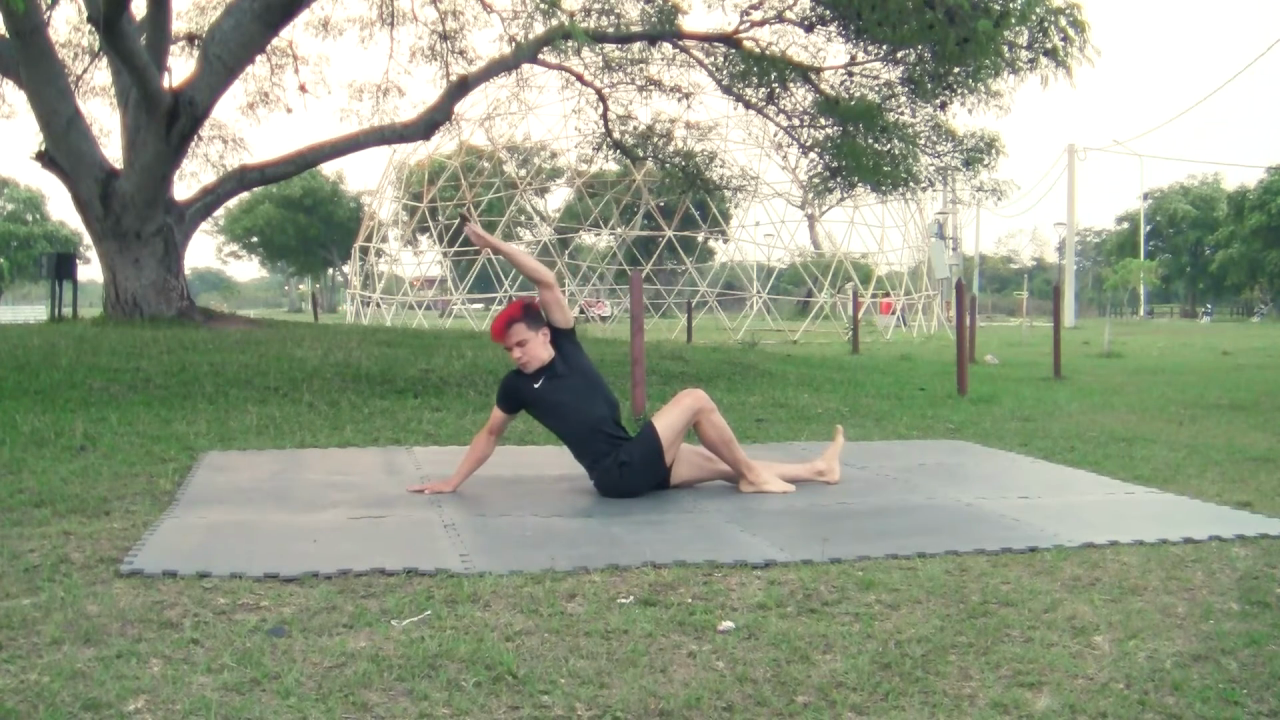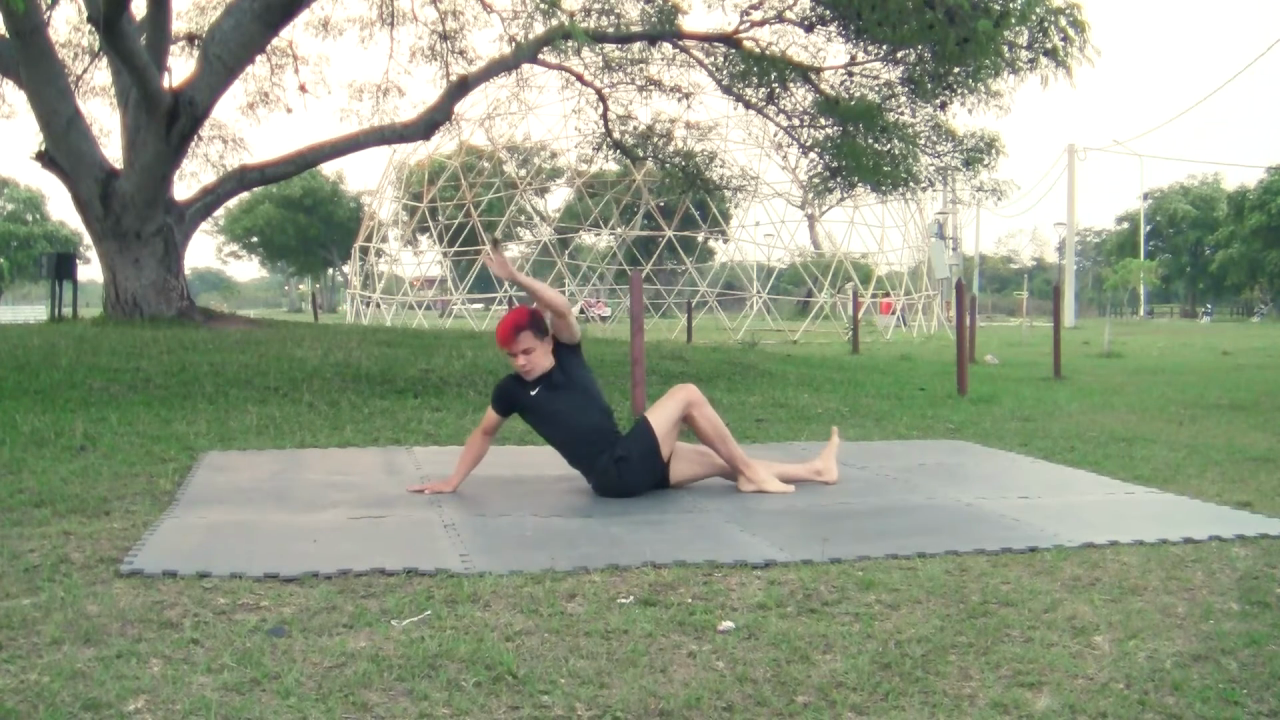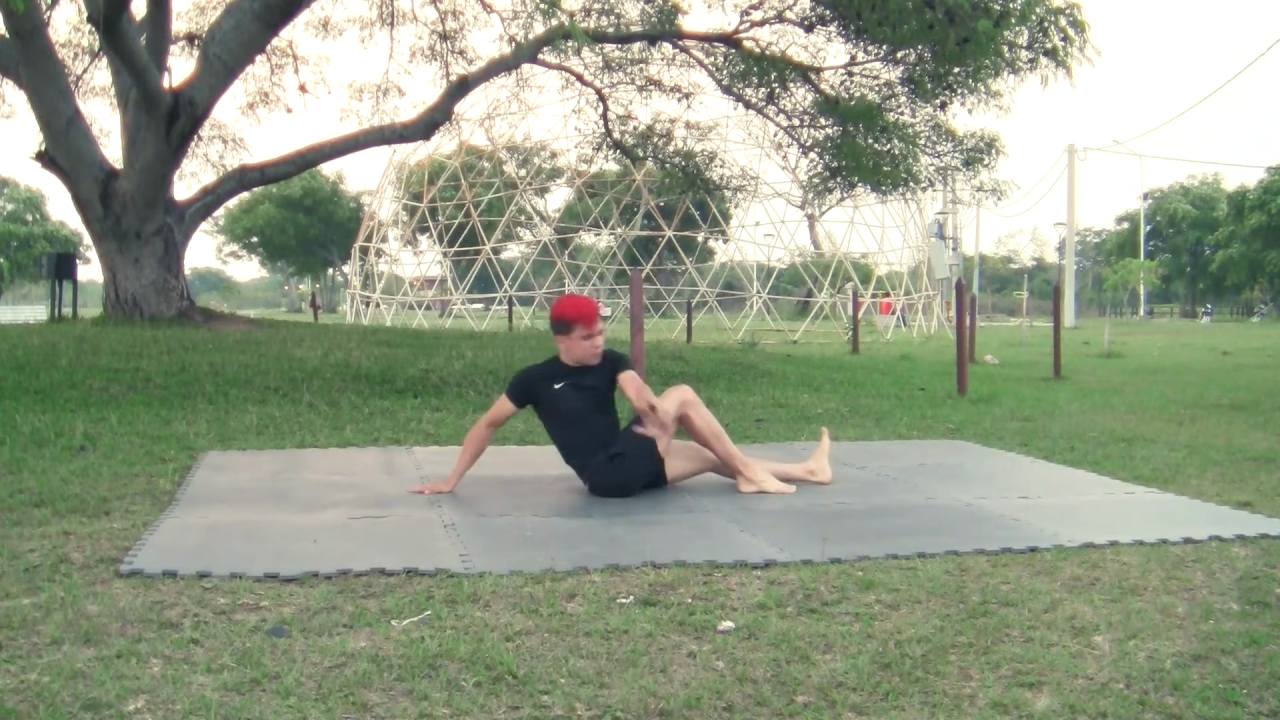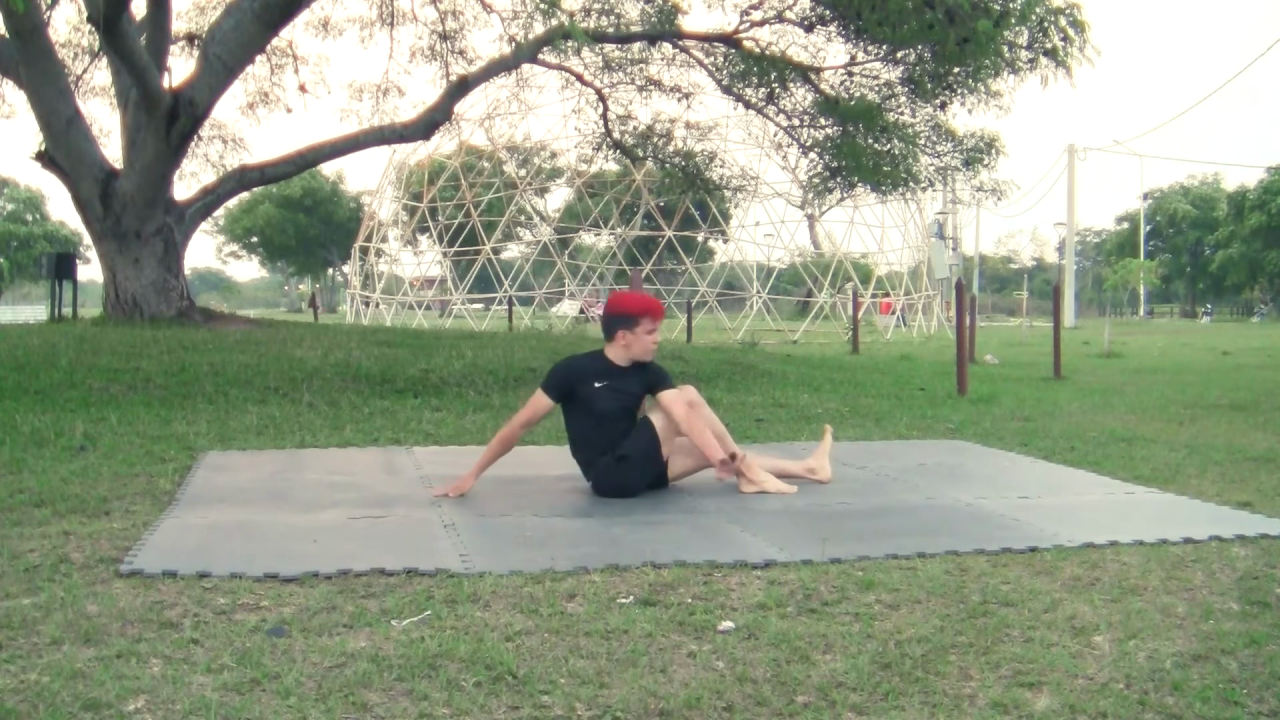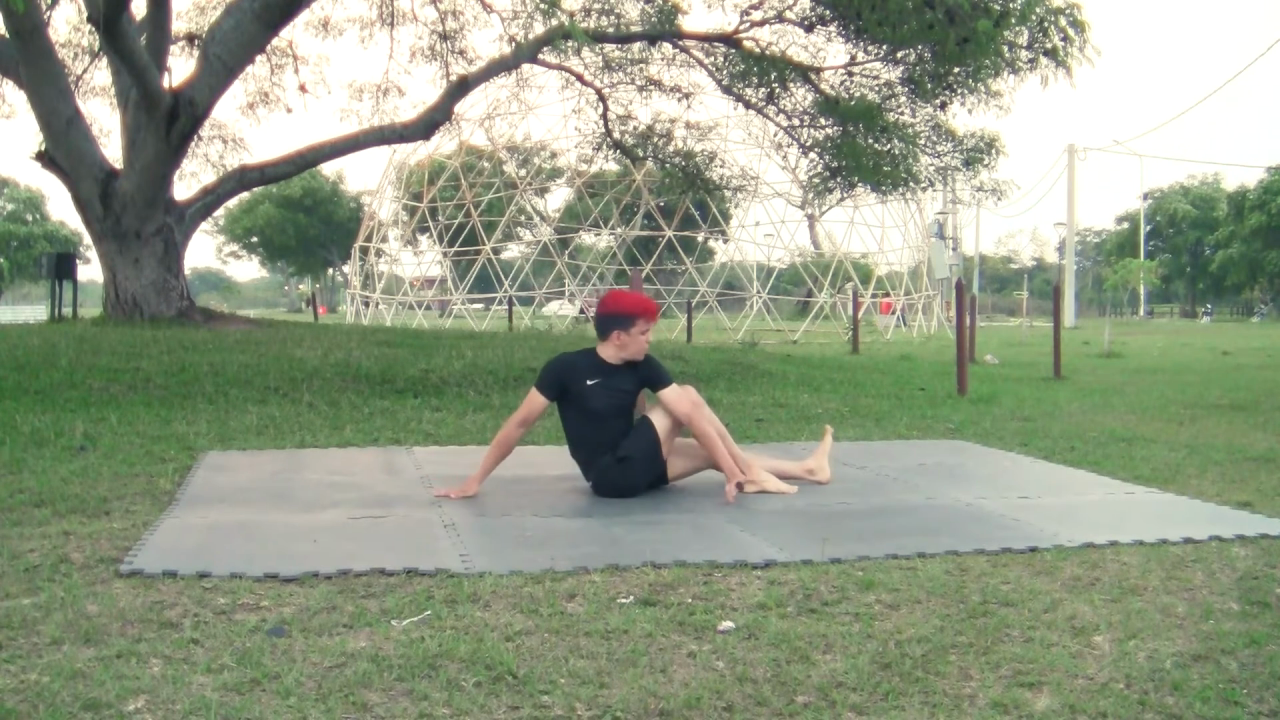
dt=0.3s
person 1, frame 1
left shoulder: (564, 342)
right shoulder: (517, 385)
left elbow: (547, 282)
right elbow: (490, 434)
left wrist: (493, 244)
right wrist: (453, 481)
left hip: (633, 463)
right hip: (618, 474)
left knee: (720, 463)
right knee: (695, 399)
left ankle: (816, 470)
right ankle: (752, 475)
person 1, frame 2
left shoulder: (566, 354)
right shoulder: (512, 389)
left elbow: (561, 308)
right elbow: (483, 434)
left wrist: (514, 277)
right wrist: (453, 481)
left hip: (629, 462)
right hip: (613, 475)
left knee: (717, 459)
right knee: (686, 393)
left ankle: (813, 469)
right ankle: (750, 473)
person 1, frame 3
left shoulder: (610, 360)
right shoulder: (534, 378)
left elbow: (638, 390)
right elbow: (487, 425)
left wrist: (649, 408)
right wrist: (453, 478)
left hip: (626, 466)
right hip: (606, 475)
left knee: (712, 456)
right knee: (683, 396)
left ankle: (805, 470)
right ankle: (747, 472)
person 1, frame 4
left shoulder: (649, 373)
right shoulder: (573, 371)
left elbow: (684, 417)
right elbow: (521, 423)
left wrist: (719, 455)
right wrist: (472, 475)
left hip: (634, 468)
right hip: (611, 477)
right knee: (690, 394)
left ankle: (806, 468)
right ankle: (750, 473)
person 1, frame 5
left shoulder: (644, 366)
right shoulder: (565, 368)
left elbow: (692, 418)
right elbow: (520, 423)
left wrist: (730, 468)
right wrist: (476, 480)
left hip: (631, 466)
right hip: (610, 477)
right knee: (688, 395)
left ankle: (805, 469)
right ankle: (750, 470)
